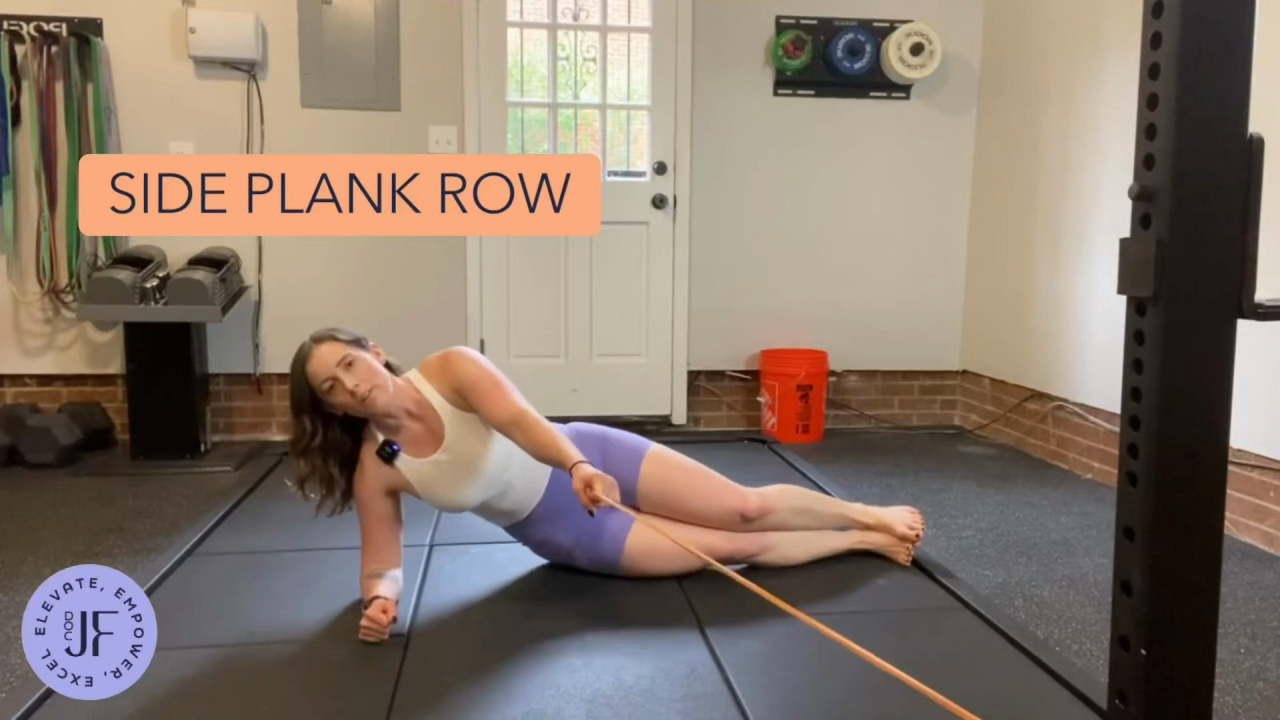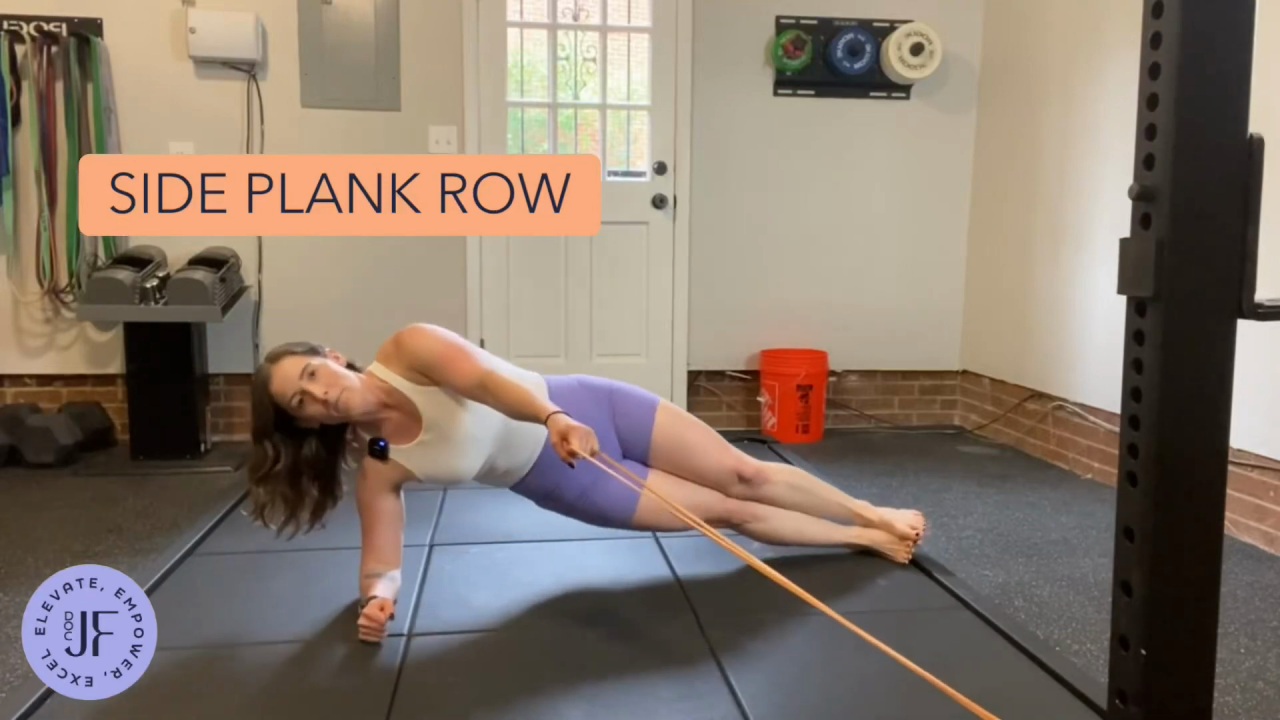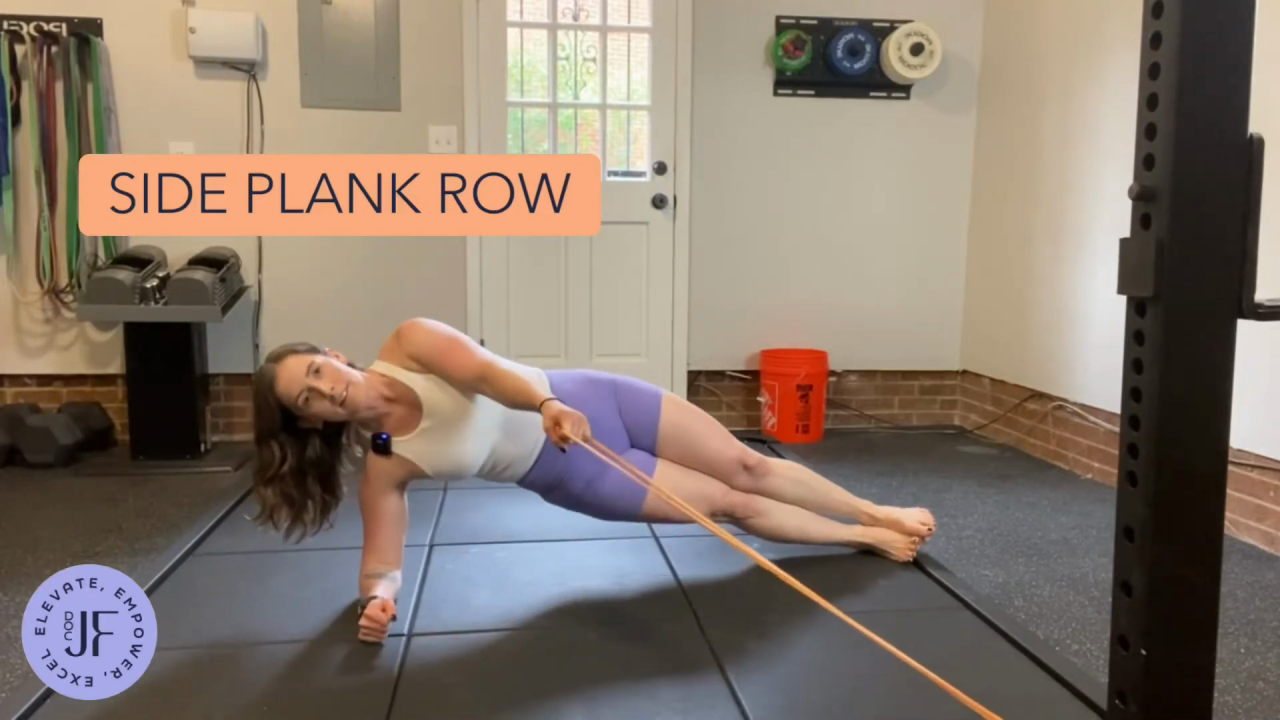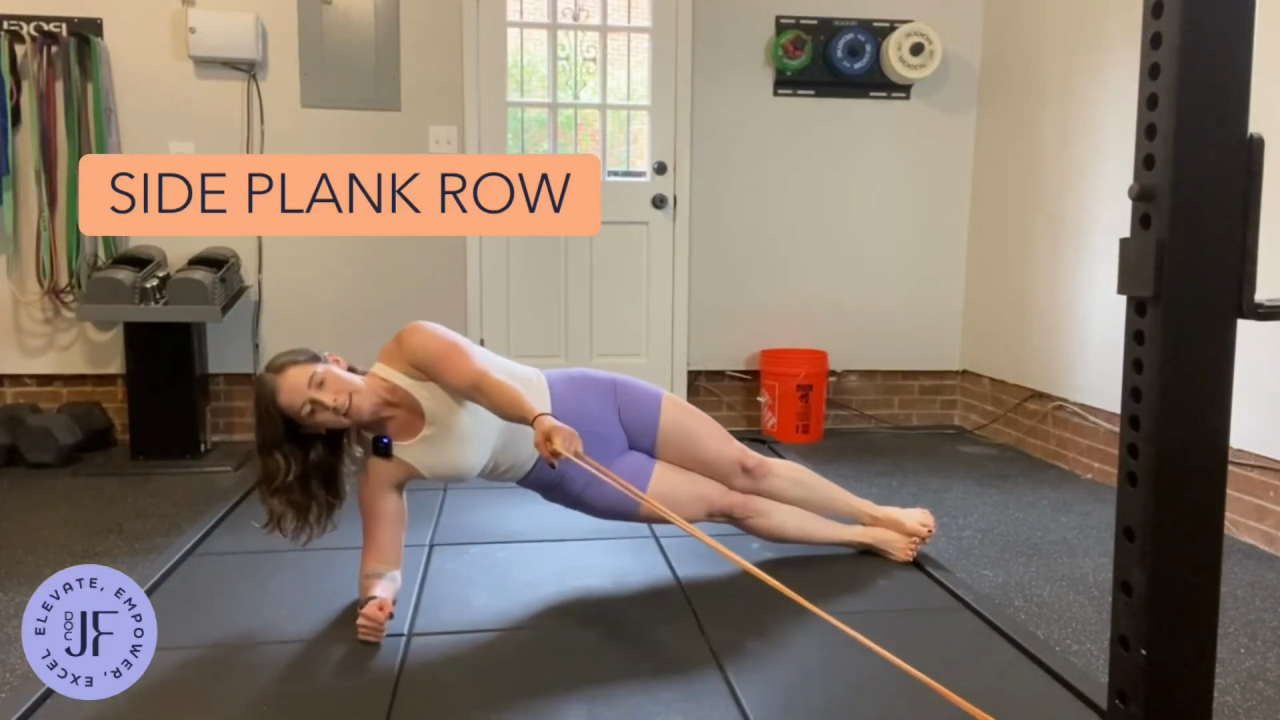
dt=0.7s
person 1, frame 1
left shoulder: (450, 368)
right shoulder: (375, 471)
left elbow: (519, 420)
right elbow: (381, 567)
left wrist: (576, 464)
right wrist: (380, 601)
left hip: (589, 459)
right hip: (564, 537)
left knee: (747, 507)
right knee: (733, 548)
left ankle: (870, 515)
right ankle: (863, 542)
person 1, frame 2
left shoulder: (408, 349)
right shoulder: (376, 469)
left elbow: (487, 380)
right elbow: (381, 564)
left wrist: (554, 417)
right wrist: (379, 598)
left hip: (589, 411)
right hip: (569, 485)
left knee: (744, 476)
right knee: (725, 513)
left ankle: (872, 514)
right ankle: (866, 540)
person 1, frame 3
left shoulder: (409, 342)
right shoulder: (381, 468)
left elbow: (482, 370)
right elbow: (380, 564)
left wrist: (547, 401)
right wrist: (378, 600)
left hip: (591, 405)
right hip: (575, 476)
left knee: (747, 467)
right knee: (730, 505)
left ankle: (877, 513)
right ankle: (869, 539)
person 1, frame 4
left shoulder: (411, 347)
right shoulder: (382, 469)
left elbow: (478, 380)
right elbow: (380, 564)
left wrist: (540, 419)
right wrist: (377, 600)
left hip: (588, 405)
right hip: (573, 475)
left knee: (746, 468)
right knee: (728, 506)
left ankle: (877, 512)
right ankle: (869, 539)
